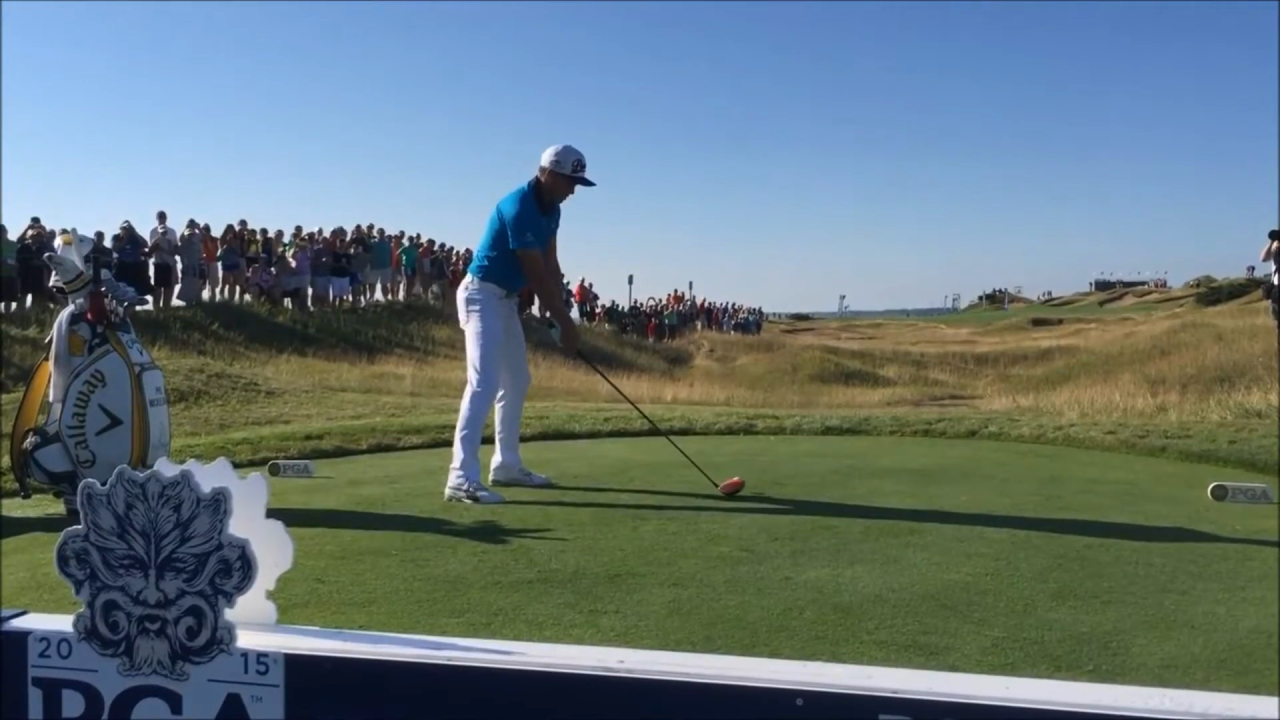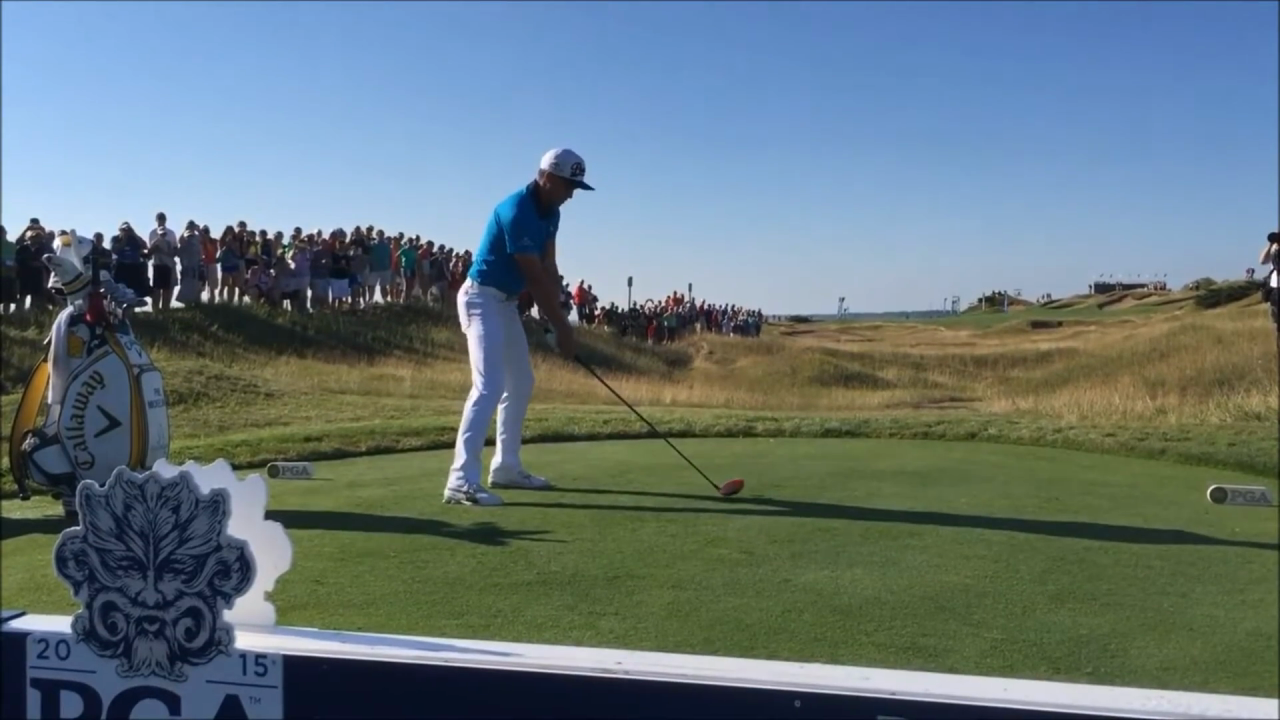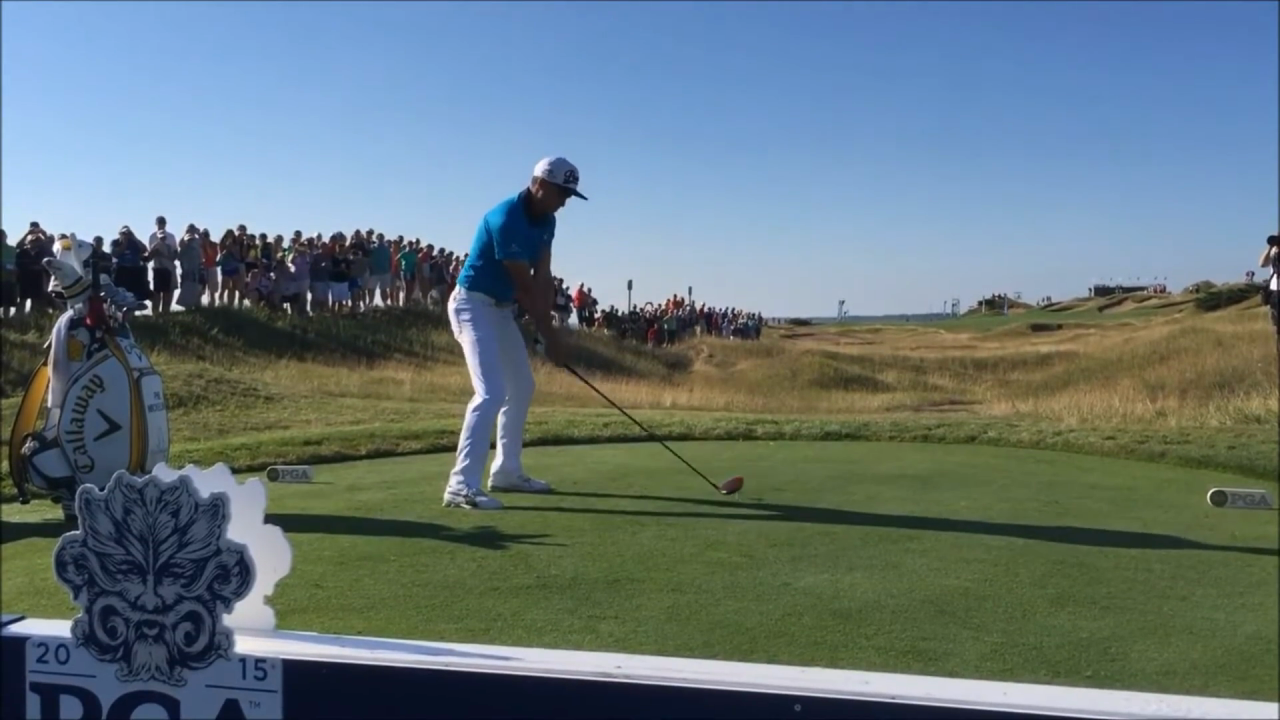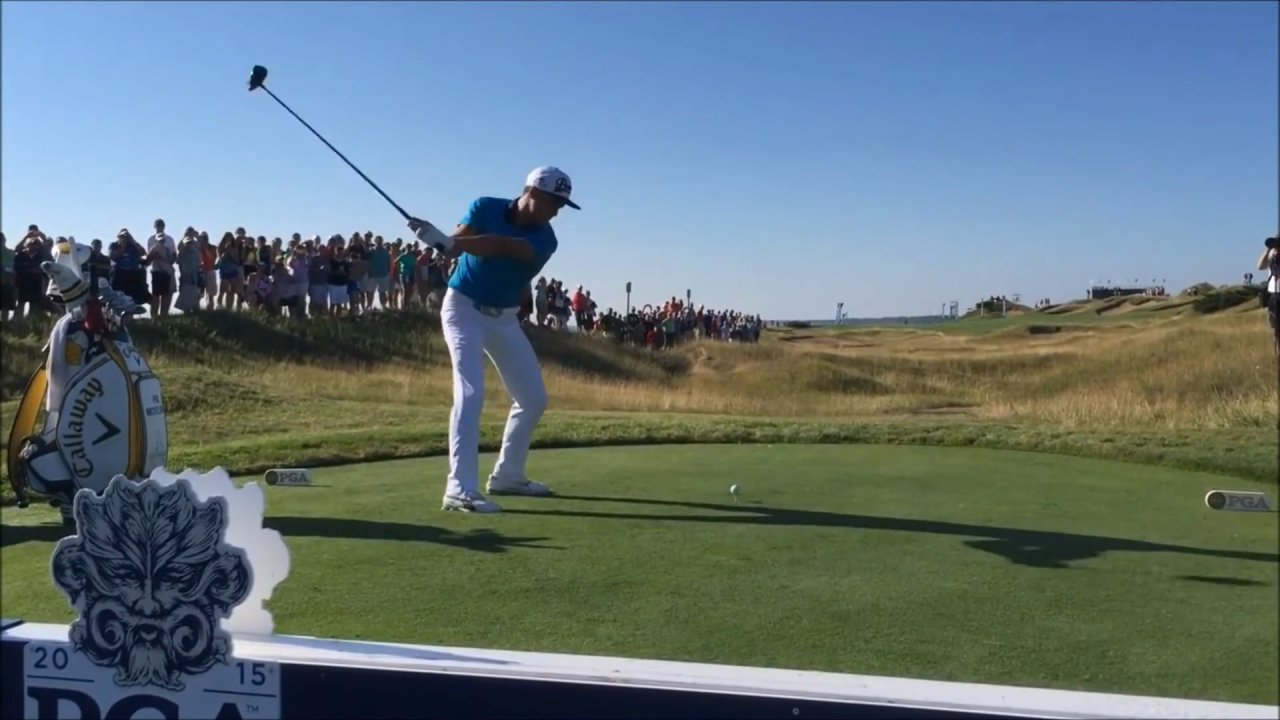
dt=0.4s
person 1, frame 1
left shoulder: (550, 210)
right shoulder: (519, 208)
left elbow: (551, 267)
right elbow: (537, 275)
left wrist: (560, 318)
right wrist: (565, 322)
left hip: (505, 299)
right hip: (482, 296)
left knee: (516, 382)
right knee: (484, 383)
left ankle: (506, 465)
right ankle: (462, 478)
person 1, frame 2
left shoulder: (550, 213)
right shoulder: (517, 212)
left elbow: (549, 270)
right elbow: (535, 278)
left wrist: (557, 321)
right wrist: (561, 326)
left hip: (506, 302)
right hip: (483, 299)
left knee: (520, 384)
right knee: (489, 386)
left ankle: (506, 467)
right ankle: (461, 480)
person 1, frame 3
left shoulder: (547, 223)
right shoulder: (506, 218)
left elbow: (542, 279)
right elbow: (525, 286)
left wrist: (548, 329)
right wrist: (550, 336)
left hip: (502, 308)
right hip: (473, 306)
left knee: (521, 388)
right knee: (491, 392)
left ankle: (506, 471)
right ankle: (462, 485)
person 1, frame 4
left shoulder: (544, 240)
right shoulder: (487, 208)
left elbow: (498, 246)
right elbow: (455, 244)
left wrist: (447, 242)
right wrist: (435, 236)
left hip: (505, 318)
right hip: (462, 309)
left knee: (534, 399)
right knee: (470, 394)
left ankle: (508, 474)
right ankle: (460, 488)
person 2, frame 1
left shoulder: (75, 319)
right shoulder: (108, 305)
left elbow: (64, 378)
left wrist: (49, 429)
left knee: (38, 451)
left ankle: (80, 494)
person 2, frame 2
left shoulder: (74, 320)
right shoulder: (108, 306)
left elbow: (62, 381)
left wrist: (50, 429)
left knee: (37, 451)
left ankle: (78, 496)
person 2, frame 3
left shoulder: (73, 324)
right shoulder: (106, 310)
left elbow: (62, 382)
left wrist: (50, 433)
left knee: (37, 455)
left ankle: (79, 500)
person 2, frame 4
left shoulder: (72, 328)
right shoulder: (106, 315)
left elbow: (60, 388)
left wrist: (52, 435)
left knee: (35, 460)
left ankle: (76, 502)
